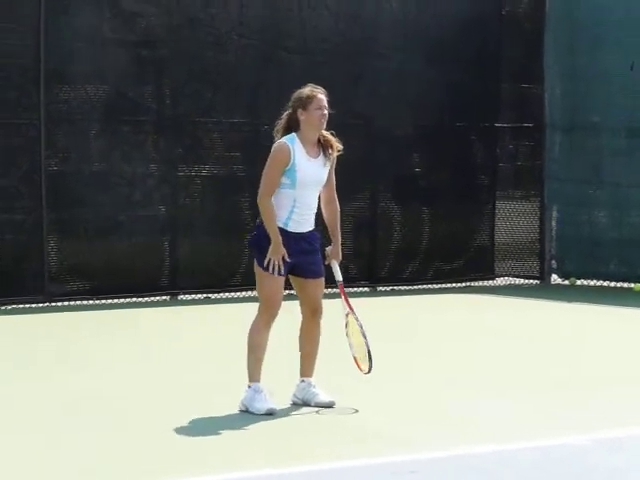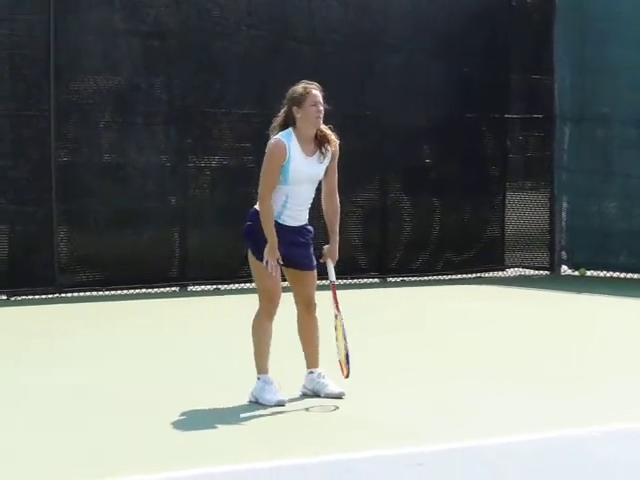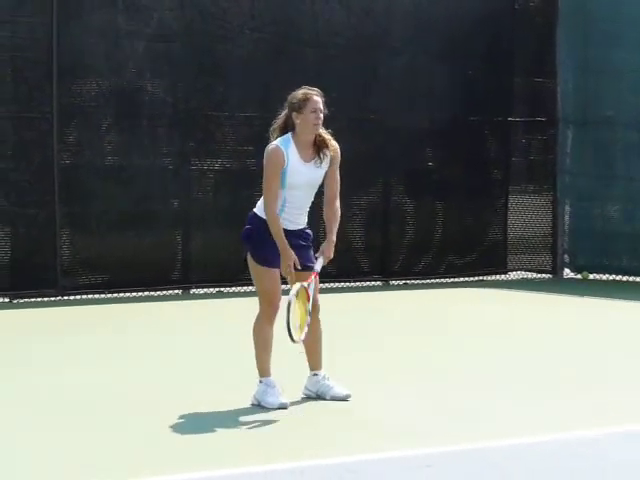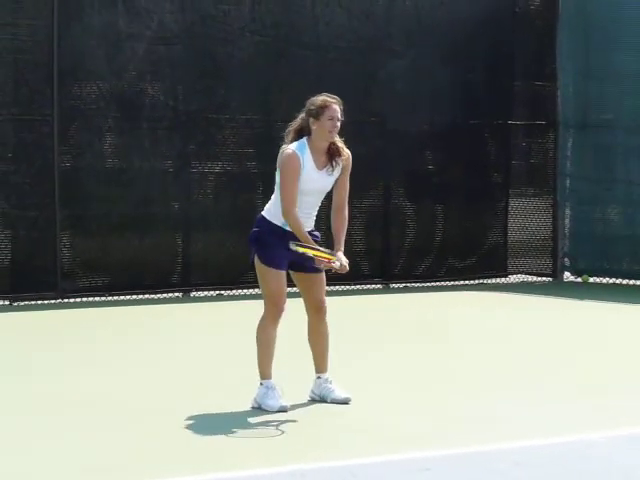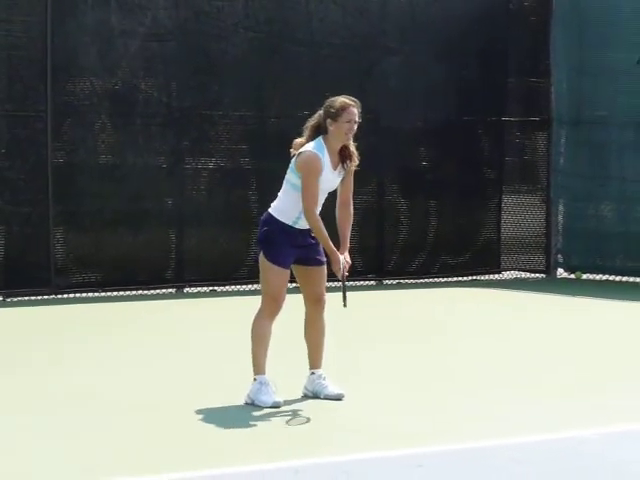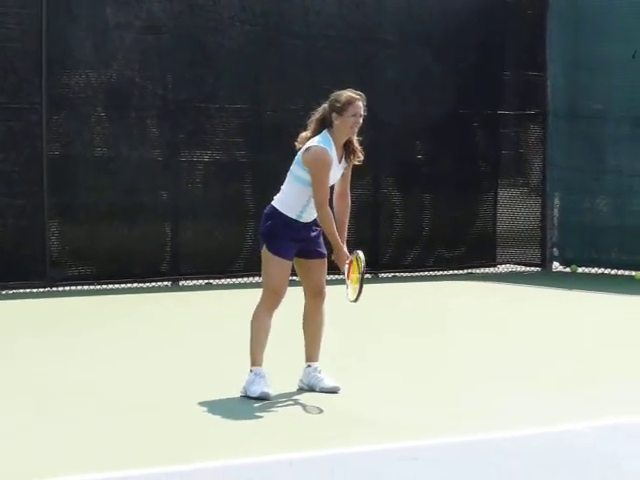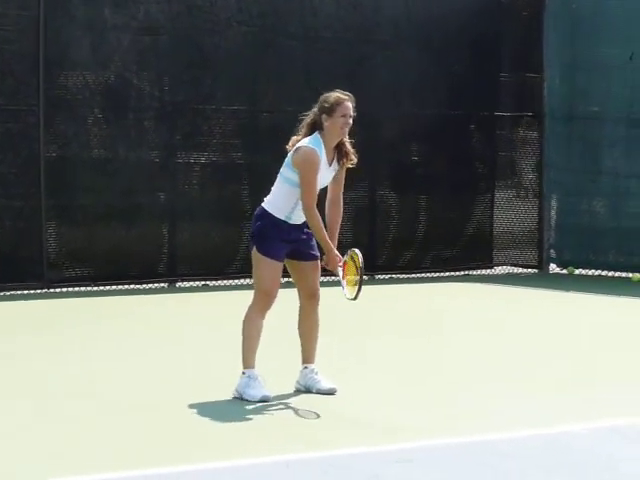
dt=0.3s
person 1, frame 1
left shoulder: (329, 150)
right shoulder: (284, 148)
left elbow: (329, 200)
right elbow: (264, 197)
left wrist: (336, 242)
right wrist: (275, 241)
left hip: (308, 238)
right hip: (276, 238)
left knee: (314, 312)
right knee: (268, 312)
left ankle: (305, 386)
right ankle: (253, 390)
person 1, frame 2
left shoulder: (331, 145)
right shoulder: (279, 145)
left elbow: (331, 196)
right elbow: (264, 197)
left wrist: (334, 240)
right wrist: (271, 244)
left hip: (300, 231)
right hip: (267, 228)
left knee: (309, 304)
right knee: (270, 304)
left ankle: (314, 376)
right ankle: (263, 382)
person 1, frame 3
left shoulder: (330, 150)
right shoulder: (277, 151)
left elbow: (332, 200)
right elbow: (270, 205)
left wrist: (330, 240)
right wrist: (284, 250)
left hip: (300, 233)
right hip: (266, 231)
left knee: (310, 306)
right knee: (270, 307)
left ankle: (317, 377)
right ankle: (265, 385)
person 1, frame 4
left shoulder: (342, 157)
right shoulder: (292, 156)
left elbow: (339, 207)
right elbow: (288, 211)
left wrist: (338, 249)
right wrist: (315, 249)
left hip: (306, 234)
right hip: (272, 233)
left knee: (319, 309)
right knee: (274, 309)
left ankle: (322, 381)
right ankle: (266, 387)
person 1, frame 5
left shoulder: (349, 157)
right shoulder: (311, 156)
left elbow: (345, 204)
right elbow: (310, 212)
left wrist: (345, 249)
right wrist: (332, 252)
left hip: (307, 233)
right hip: (279, 230)
left knee: (317, 304)
right knee: (272, 305)
left ankle: (315, 377)
right ankle: (259, 383)
person 1, frame 6
left shoulder: (349, 150)
right shoulder: (320, 151)
left elbow: (342, 197)
right elbow: (323, 206)
left wrist: (343, 242)
right wrist: (339, 248)
left hip: (308, 226)
right hip: (281, 223)
left knee: (317, 296)
right knee: (272, 297)
left ankle: (311, 370)
right ankle: (255, 374)
person 1, frame 7
left shoulder: (343, 153)
right shoulder: (308, 152)
left elbow: (334, 202)
right elbow: (310, 207)
left wrist: (334, 245)
right wrist: (329, 250)
left hip: (299, 228)
right hip: (272, 224)
left knee: (311, 298)
right knee: (264, 299)
left ankle: (308, 373)
right ankle: (248, 377)
